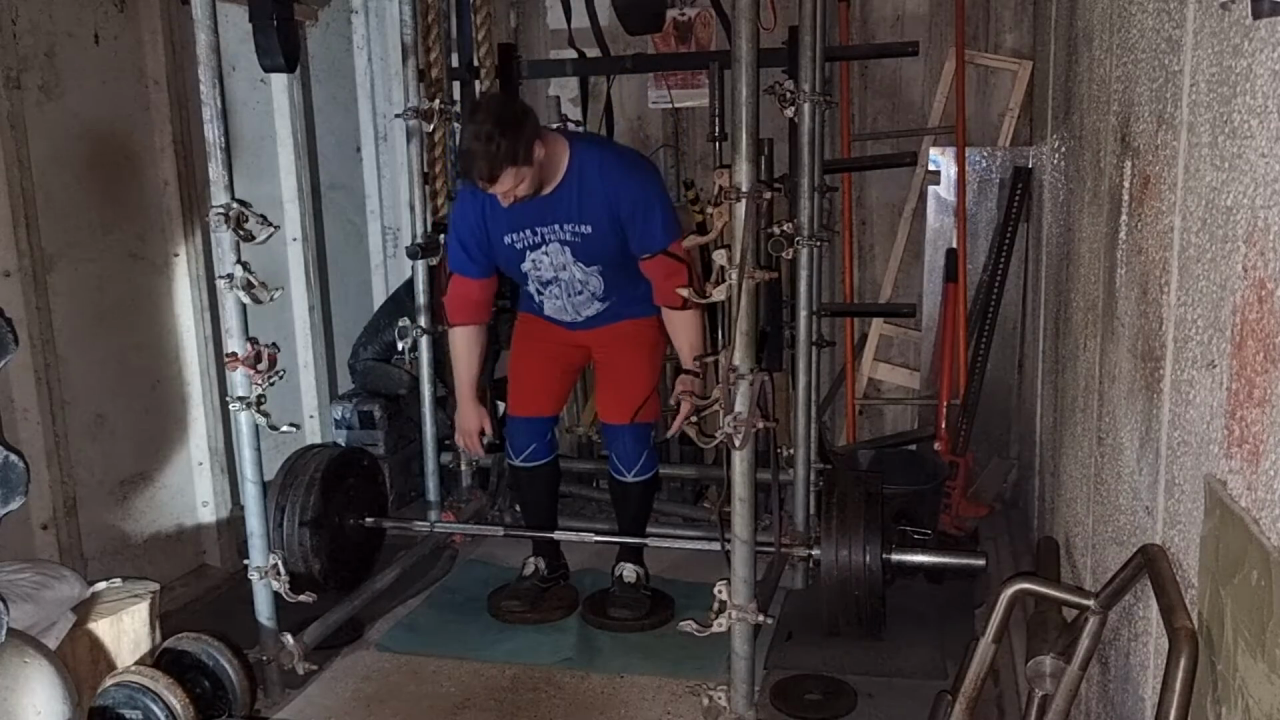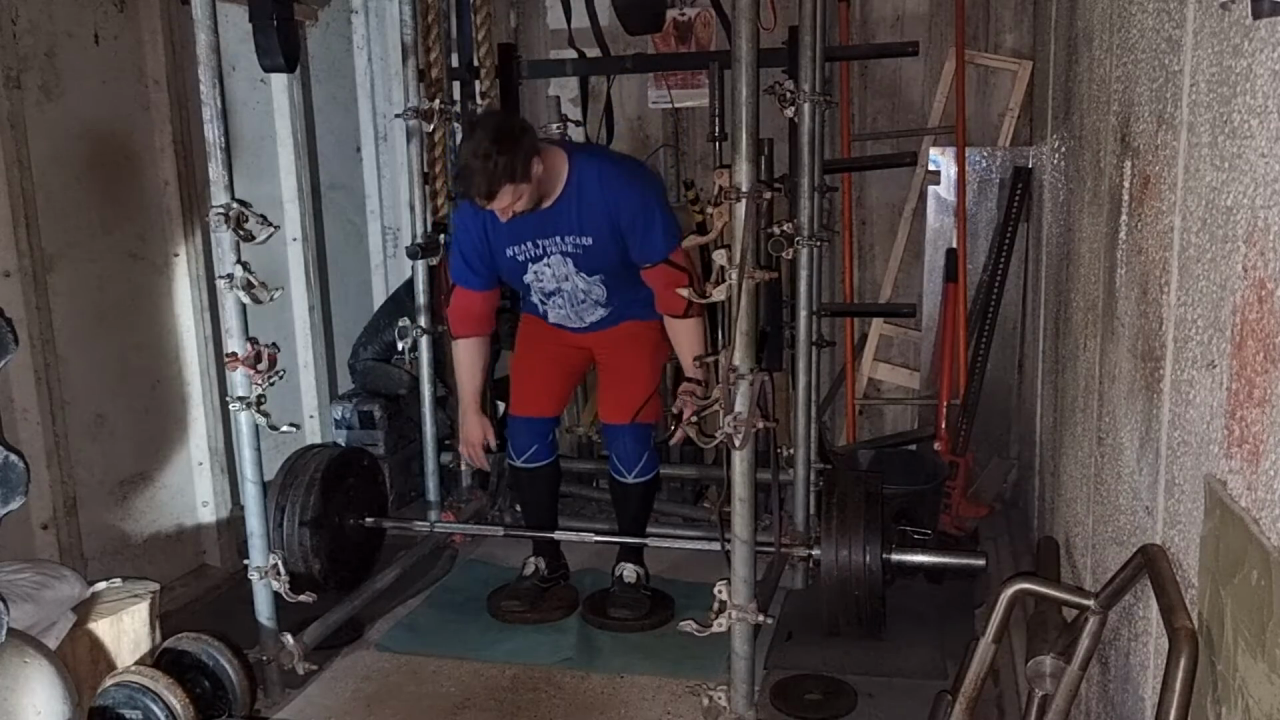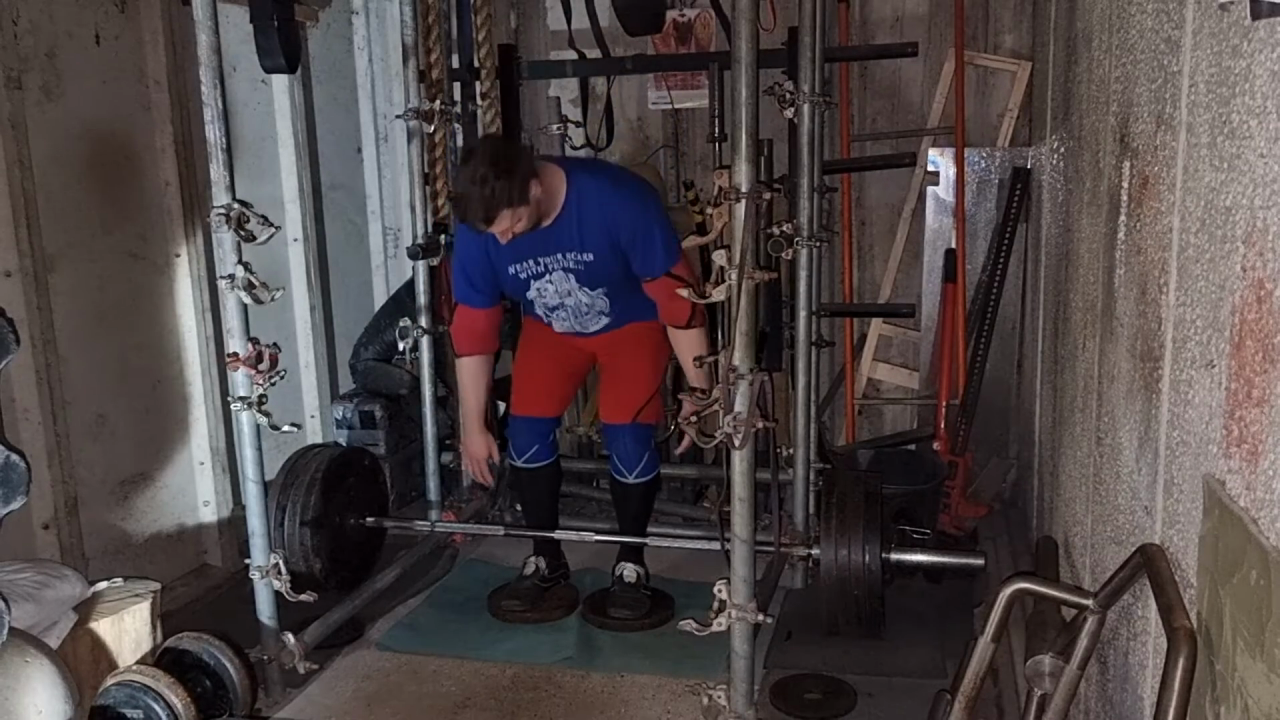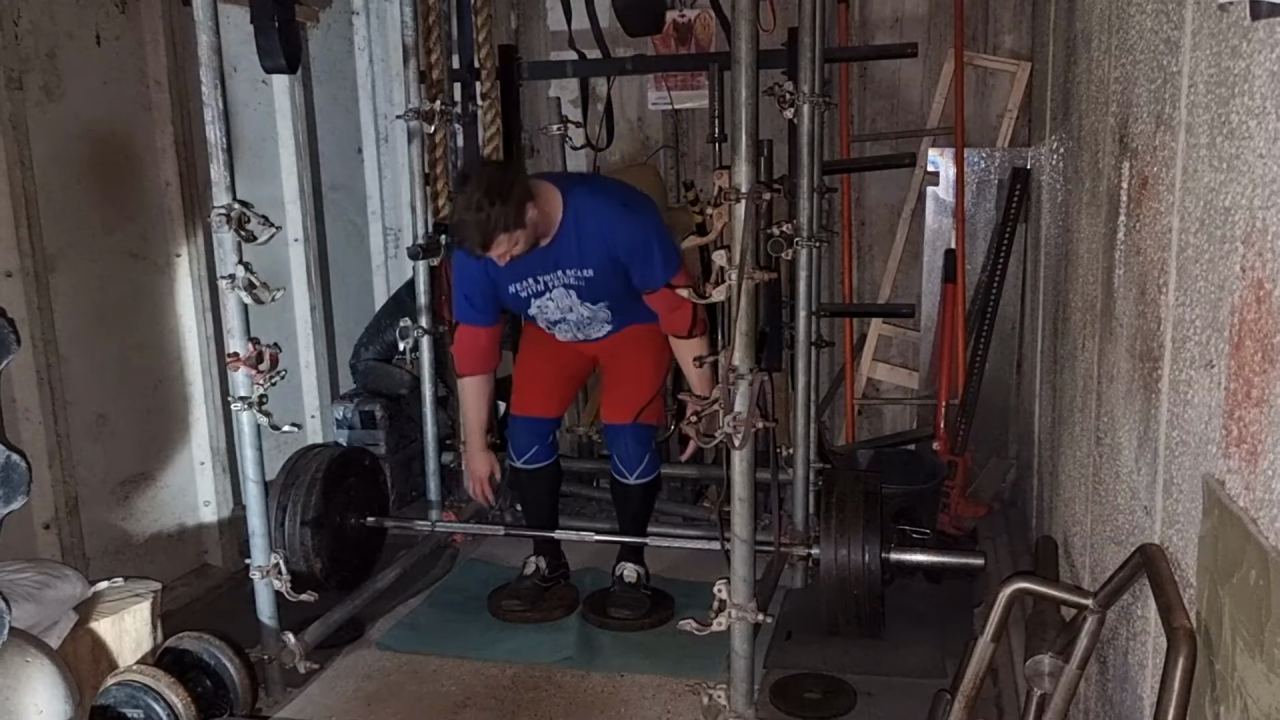
dt=0.2s
person 1, frame 1
left shoulder: (622, 177)
right shoulder: (475, 201)
left elbow: (673, 278)
right elbow: (466, 302)
left wrist: (690, 370)
right wrist: (466, 399)
left hip: (628, 316)
right hip: (543, 320)
left knee: (626, 434)
right knee: (524, 431)
left ankle: (630, 565)
right ankle: (545, 560)
person 1, frame 2
left shoulder: (621, 186)
right shoulder: (475, 214)
left elbow: (676, 286)
right elbow: (469, 314)
left wrist: (694, 377)
right wrist: (469, 411)
left hip: (630, 317)
right hip: (546, 322)
left knee: (626, 435)
right knee: (526, 431)
left ankle: (630, 564)
right ankle: (545, 560)
person 1, frame 3
left shoulder: (620, 201)
right shoulder: (477, 232)
left elbow: (678, 297)
right elbow: (473, 330)
left wrist: (699, 387)
right wrist: (473, 426)
left hip: (633, 320)
right hip: (549, 325)
left knee: (627, 435)
right knee: (526, 431)
left ankle: (631, 565)
right ankle: (545, 560)
person 1, frame 4
left shoulder: (617, 217)
right shoulder: (477, 251)
left elbow: (679, 308)
right elbow: (474, 346)
left wrist: (702, 397)
right wrist: (475, 446)
left hip: (634, 323)
right hip: (550, 330)
left knee: (628, 436)
right knee: (526, 432)
left ankle: (631, 565)
right ankle: (546, 560)
